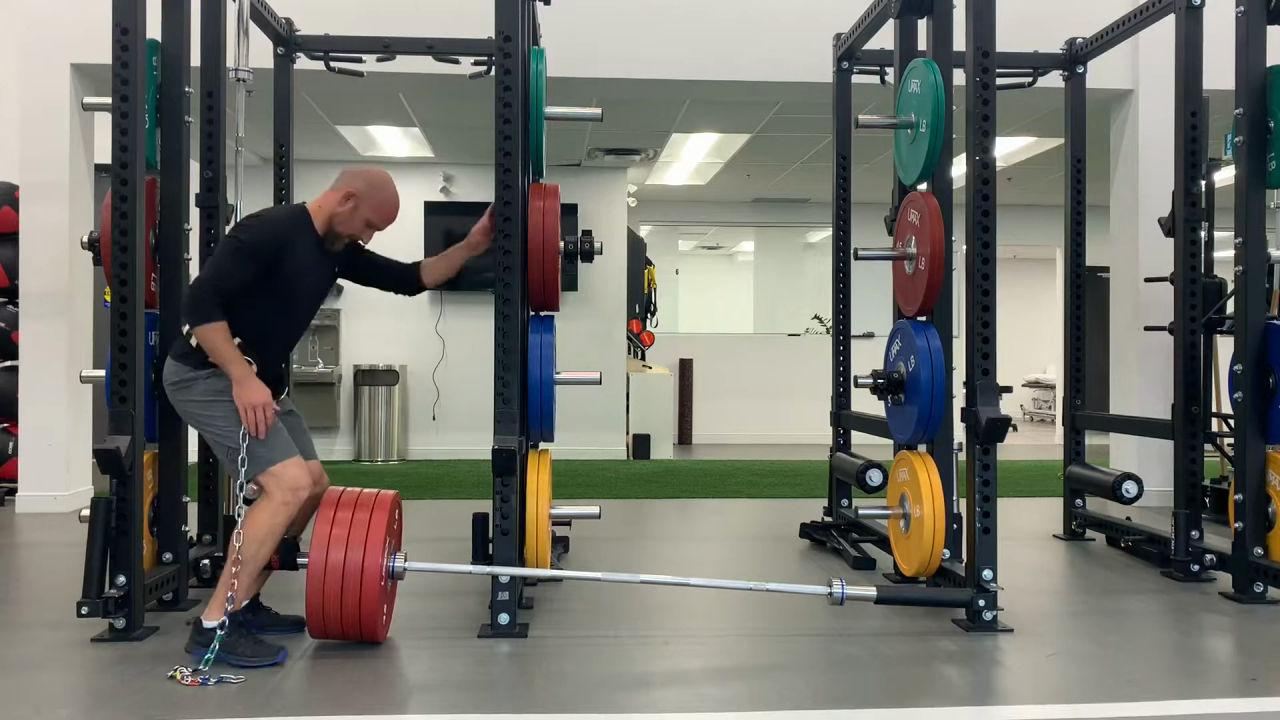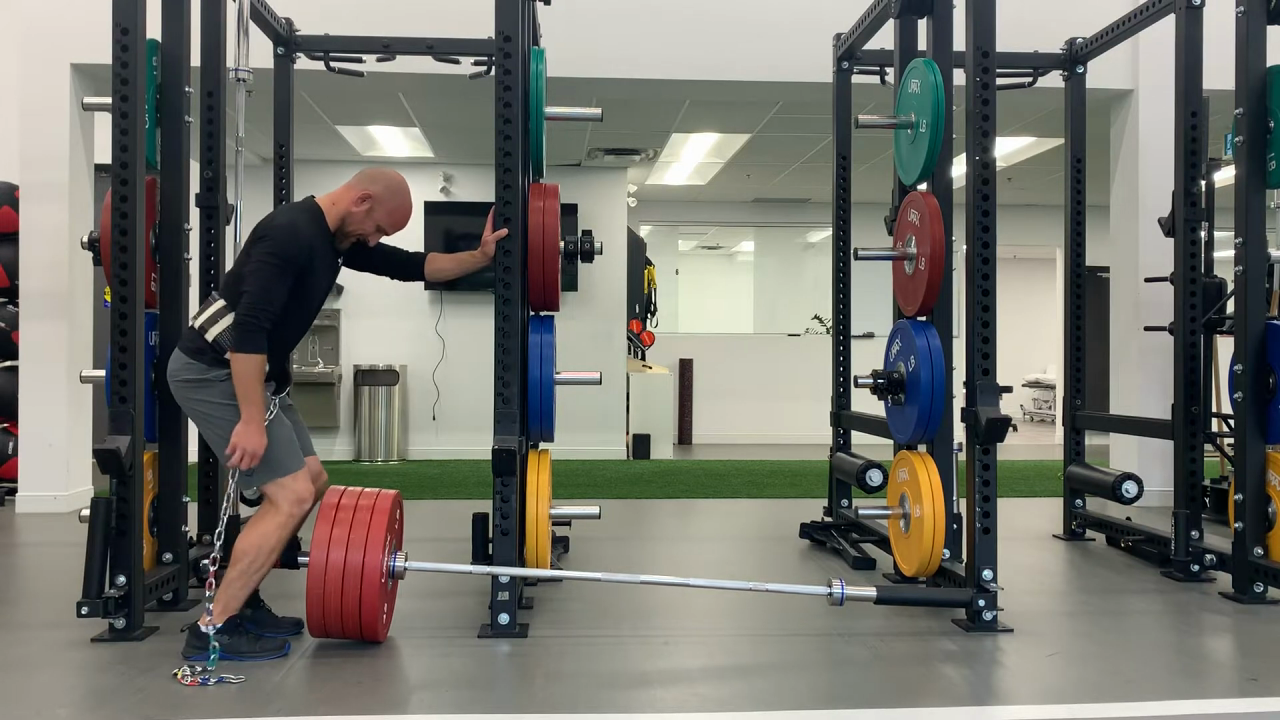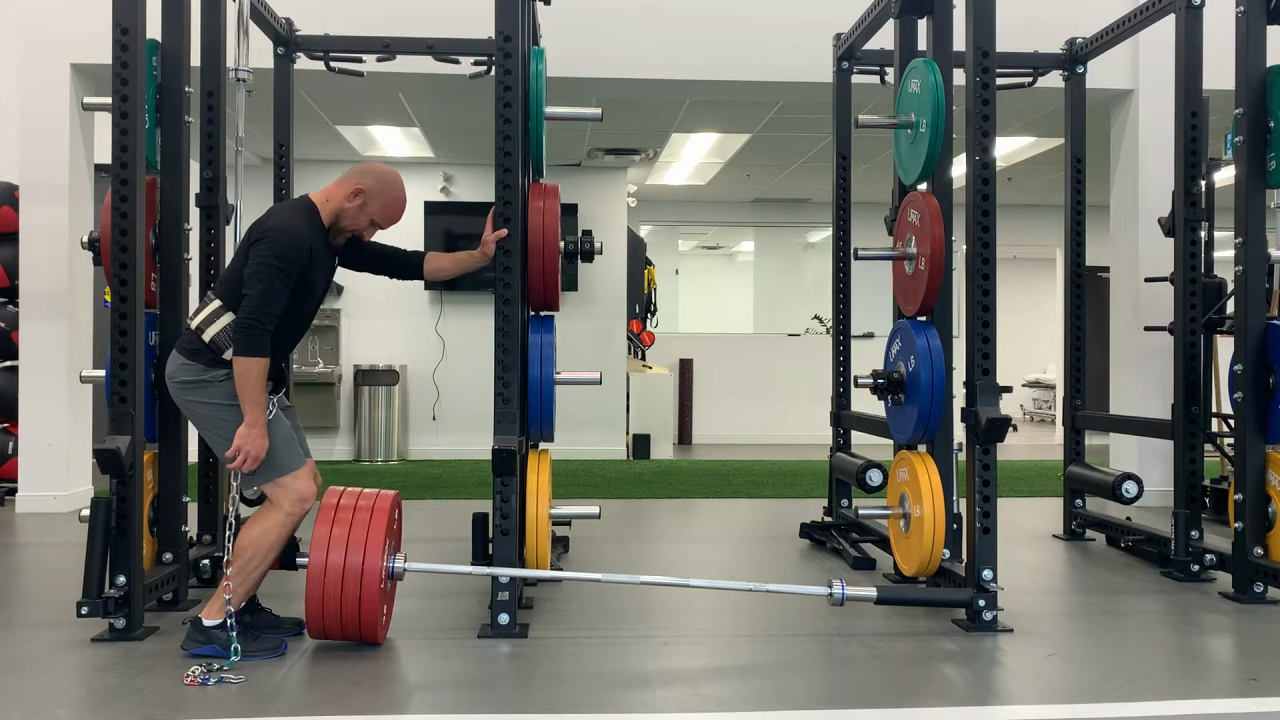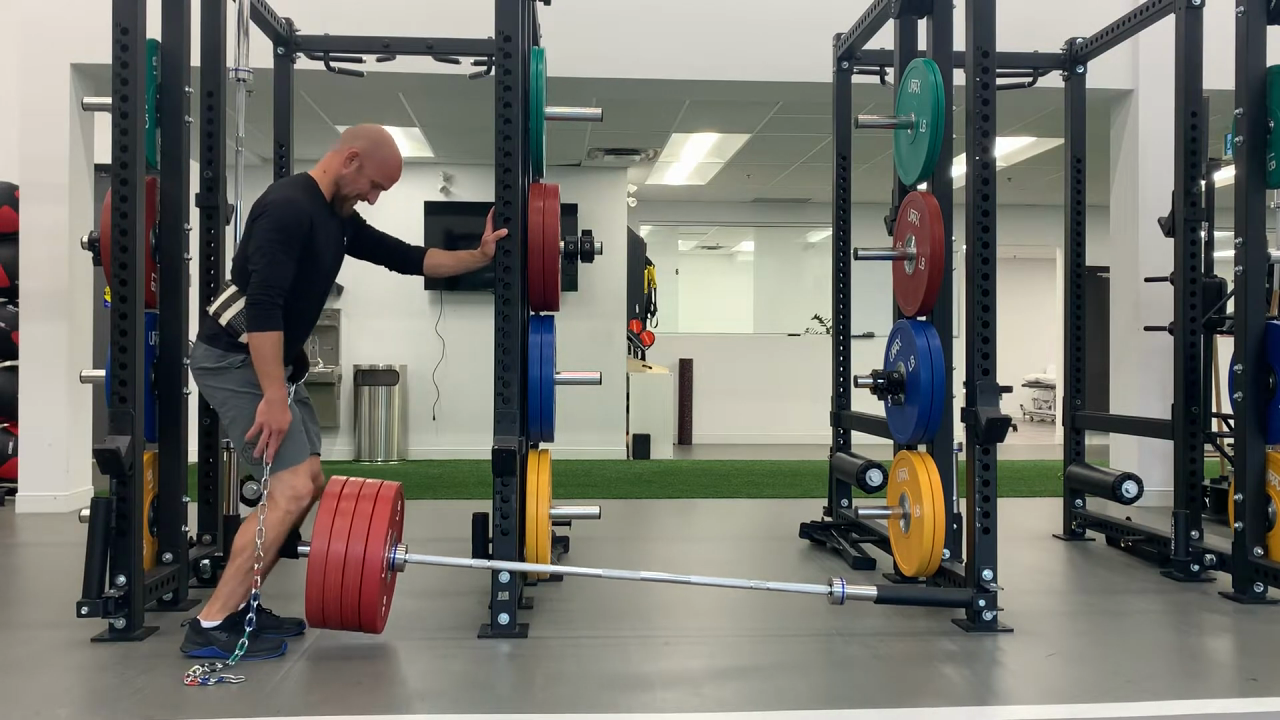
dt=1s
person 1, frame 1
left shoulder: (335, 249)
right shoulder: (271, 230)
left elbow: (406, 279)
right elbow: (201, 301)
left wrist: (469, 249)
right wrist: (241, 378)
left hip: (257, 380)
right hip: (208, 376)
left knee: (311, 488)
right knee: (289, 486)
left ankle: (241, 606)
right ankle: (212, 623)
person 1, frame 2
left shoulder: (336, 238)
right shoulder: (292, 232)
left elbow: (410, 266)
right elbow: (251, 326)
left wrist: (480, 256)
right wrist: (252, 422)
left hip: (247, 371)
right hip: (213, 371)
left knee: (311, 484)
right knee: (292, 495)
left ankle: (242, 603)
right ankle: (212, 629)
person 1, frame 3
left shoulder: (329, 237)
right shoulder: (288, 232)
left elbow: (403, 264)
right elbow: (252, 329)
left wrist: (478, 257)
right wrist: (254, 423)
left hip: (246, 372)
right hip: (212, 372)
left knee: (305, 487)
right knee: (294, 494)
left ankle: (240, 606)
right ankle: (212, 624)
person 1, frame 4
left shoulder: (337, 218)
right shoulder: (289, 206)
left elbow: (405, 258)
right elbow: (262, 306)
left wrist: (478, 257)
right wrist: (273, 397)
left hip: (270, 360)
right hip: (234, 358)
left knee: (307, 484)
right knee: (290, 491)
left ankle: (238, 608)
right ankle: (210, 626)
